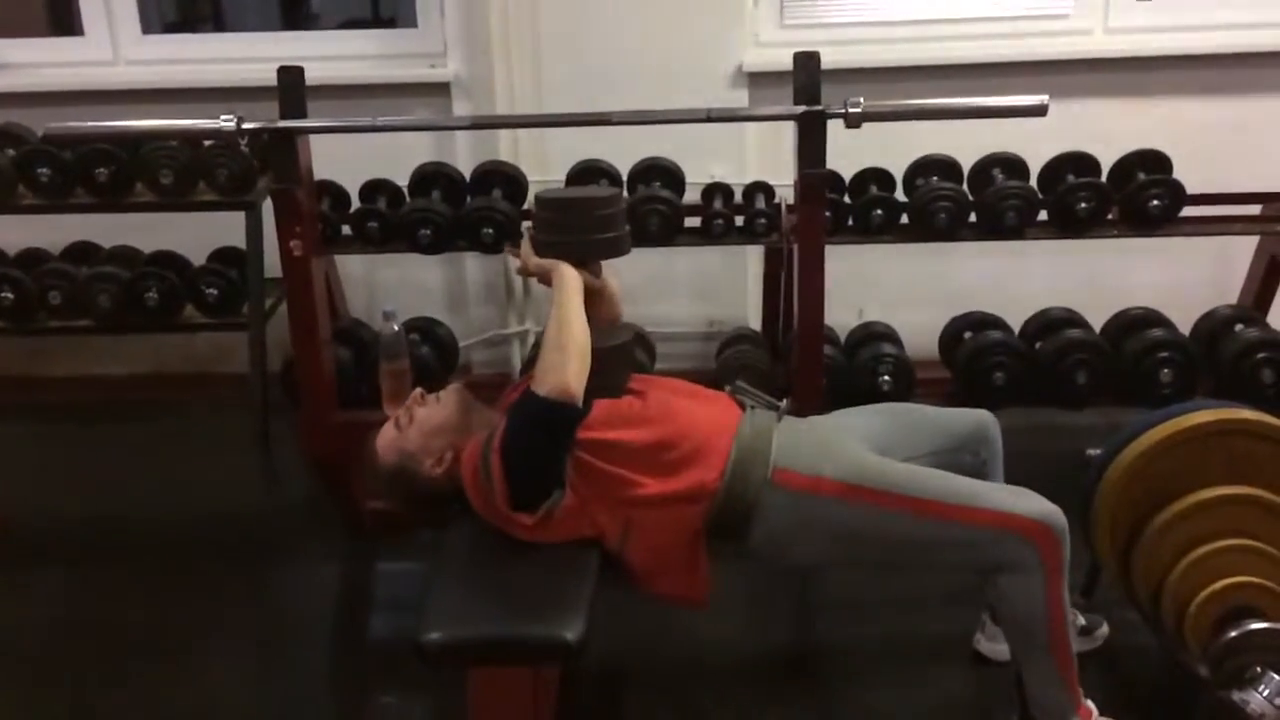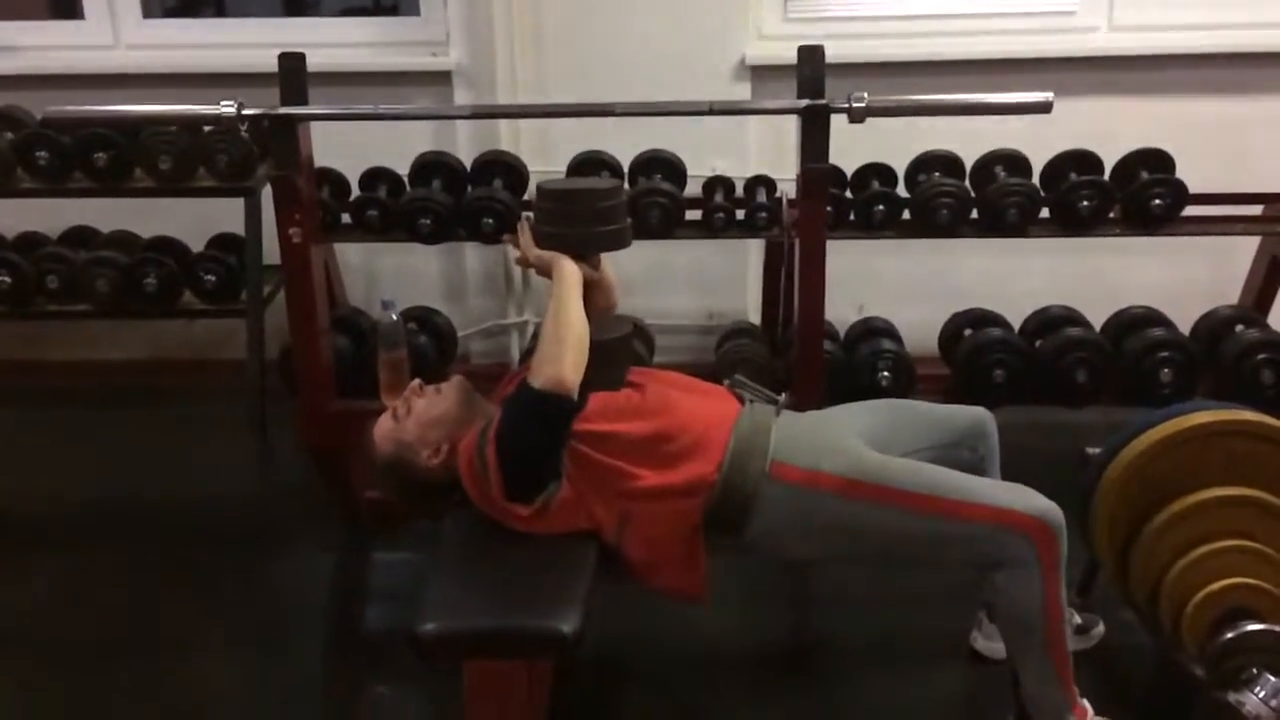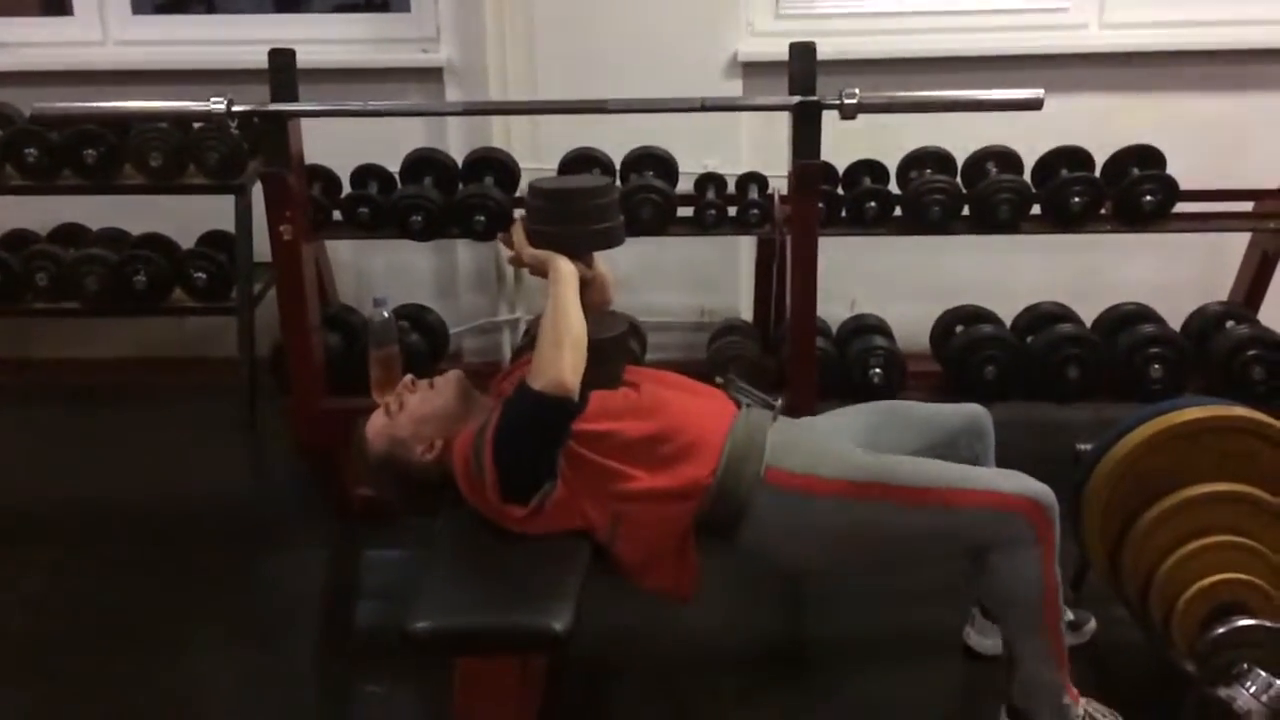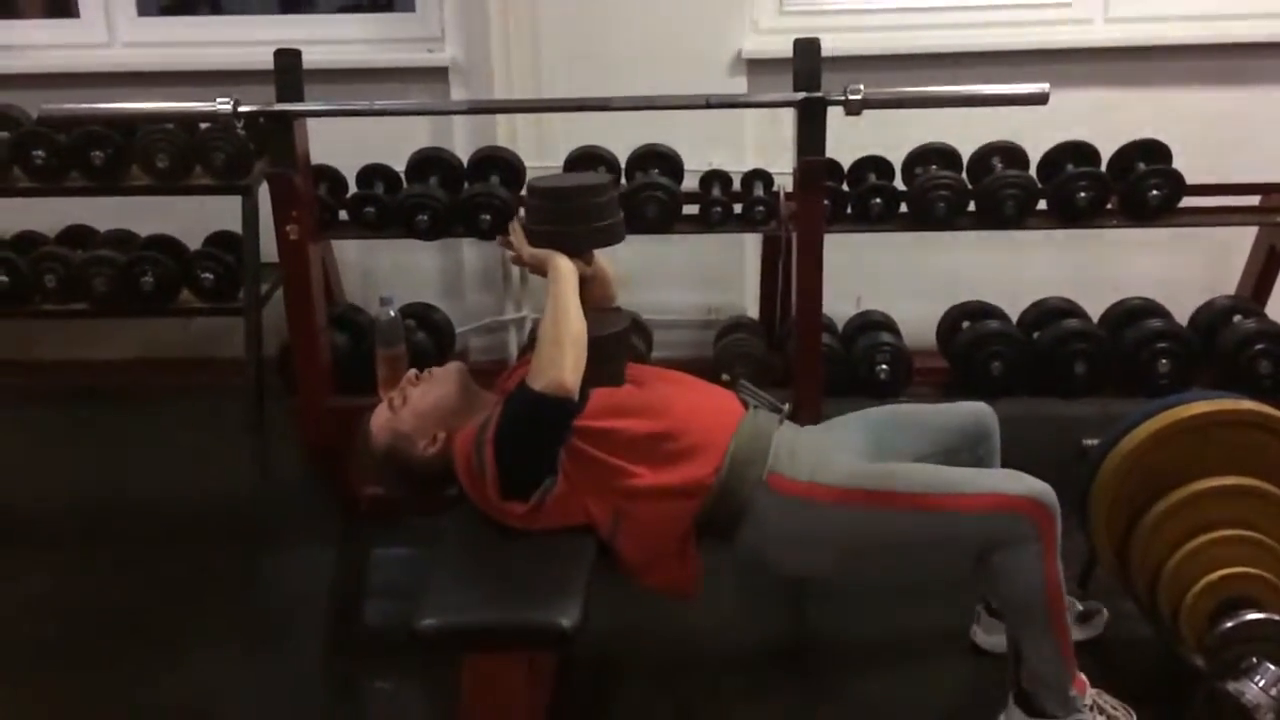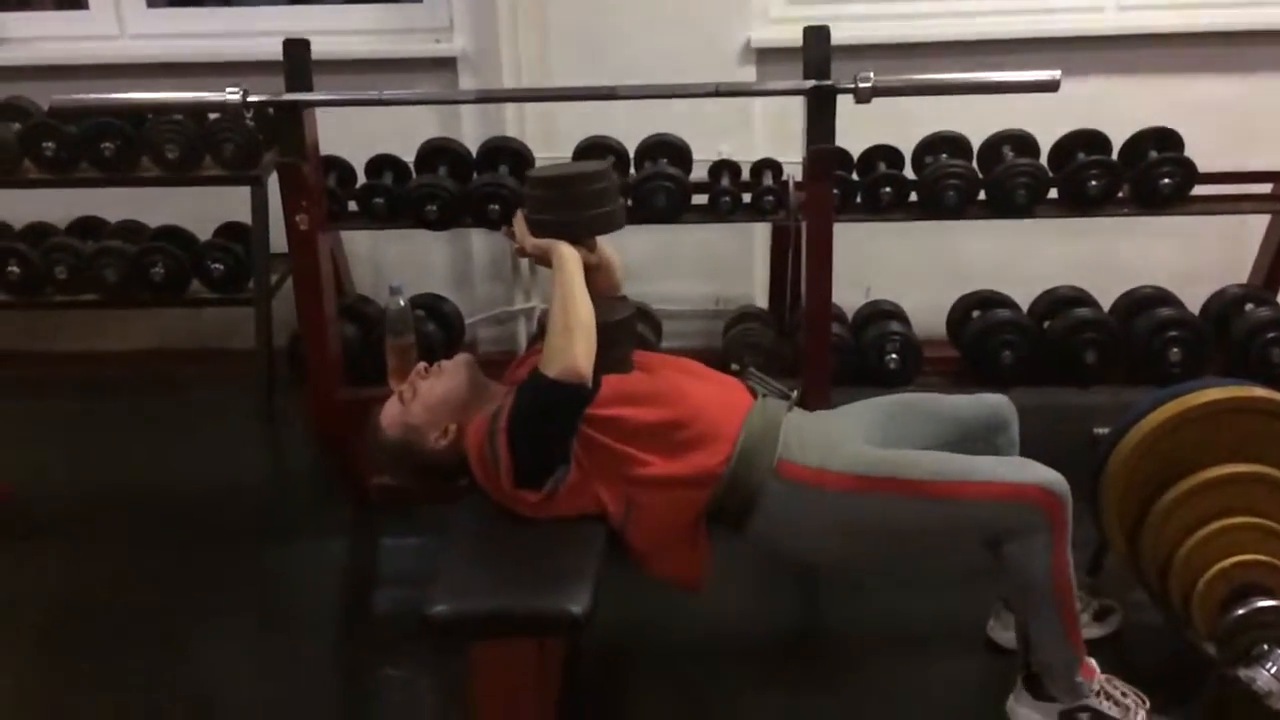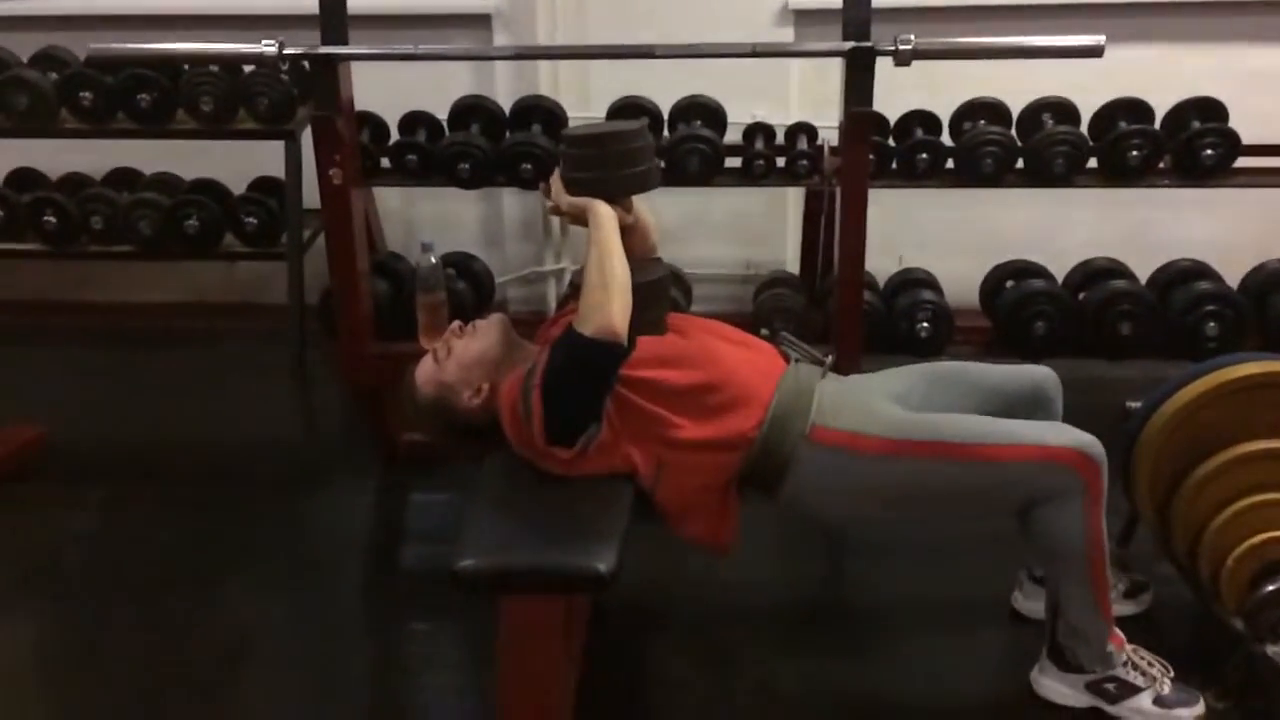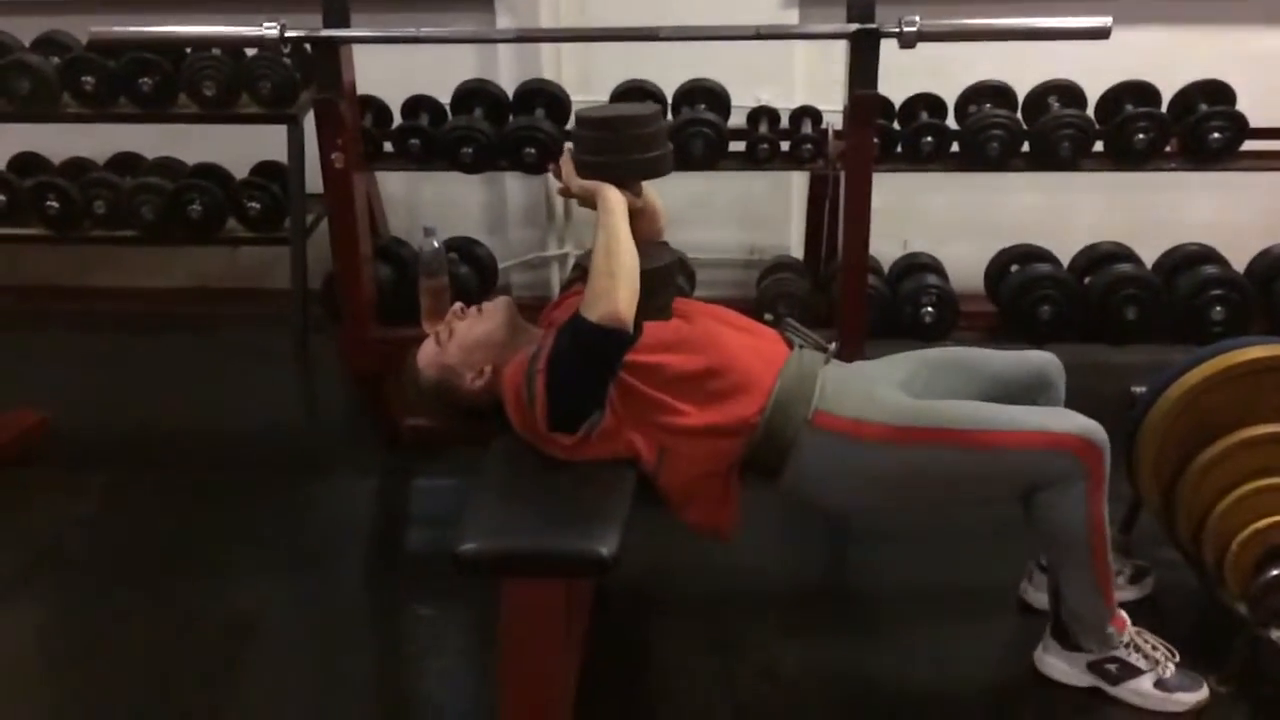
dt=0.3s
person 1, frame 1
left shoulder: (509, 416)
right shoulder: (501, 470)
left elbow: (604, 344)
right elbow: (561, 393)
left wrist: (585, 277)
right wrist: (562, 278)
left hip: (769, 435)
right hip: (772, 487)
left knee: (975, 432)
right knee: (1037, 528)
left ankle: (1017, 615)
person 1, frame 2
left shoulder: (506, 407)
right shoulder: (496, 458)
left elbow: (599, 330)
right elbow: (558, 383)
left wrist: (585, 268)
right wrist: (562, 271)
left hip: (766, 429)
right hip: (769, 482)
left knee: (971, 429)
right knee: (1034, 525)
left ankle: (1017, 612)
person 1, frame 3
left shoulder: (502, 400)
right shoulder: (492, 458)
left elbow: (593, 329)
right elbow: (559, 387)
left wrist: (577, 265)
right wrist: (557, 268)
left hip: (766, 437)
right hip: (767, 489)
left knee: (968, 427)
right knee: (1027, 507)
left ankle: (1009, 608)
person 1, frame 4
left shoulder: (505, 398)
right shoulder: (494, 455)
left elbow: (599, 326)
right elbow: (558, 387)
left wrist: (578, 262)
right wrist: (557, 266)
left hip: (772, 441)
right hip: (770, 496)
left knee: (972, 425)
right knee: (1027, 506)
left ankle: (1011, 607)
person 1, frame 5
left shoulder: (512, 384)
right shoulder: (509, 444)
left elbow: (606, 316)
right elbow: (568, 378)
left wrist: (585, 251)
right wrist: (559, 257)
left hip: (781, 428)
right hip: (776, 479)
left knee: (990, 418)
right knee: (1040, 493)
left ankle: (1037, 600)
person 1, frame 6
left shoulder: (546, 347)
right shoulder: (536, 403)
left elbow: (640, 275)
right elbow: (606, 334)
left wrist: (617, 208)
right wrist: (595, 217)
left hip: (814, 393)
right hip: (811, 447)
left knee: (1034, 389)
right knee: (1074, 460)
left ankle: (1059, 577)
person 1, frame 7
left shoulder: (551, 327)
right shoulder: (542, 387)
left elbow: (648, 252)
right elbow: (613, 321)
left wrist: (624, 191)
right wrist: (607, 201)
left hip: (817, 379)
right hip: (815, 433)
left knee: (1038, 375)
right knee: (1077, 446)
left ankle: (1064, 567)
right ankle: (1087, 639)
